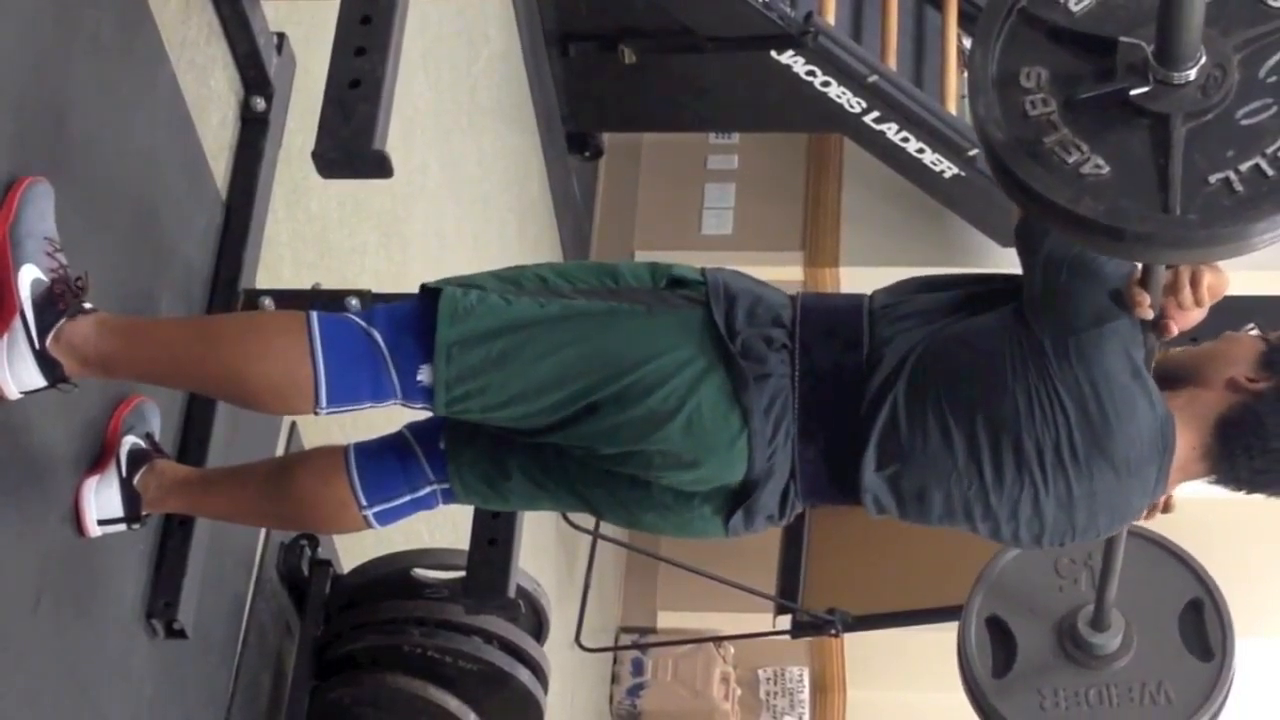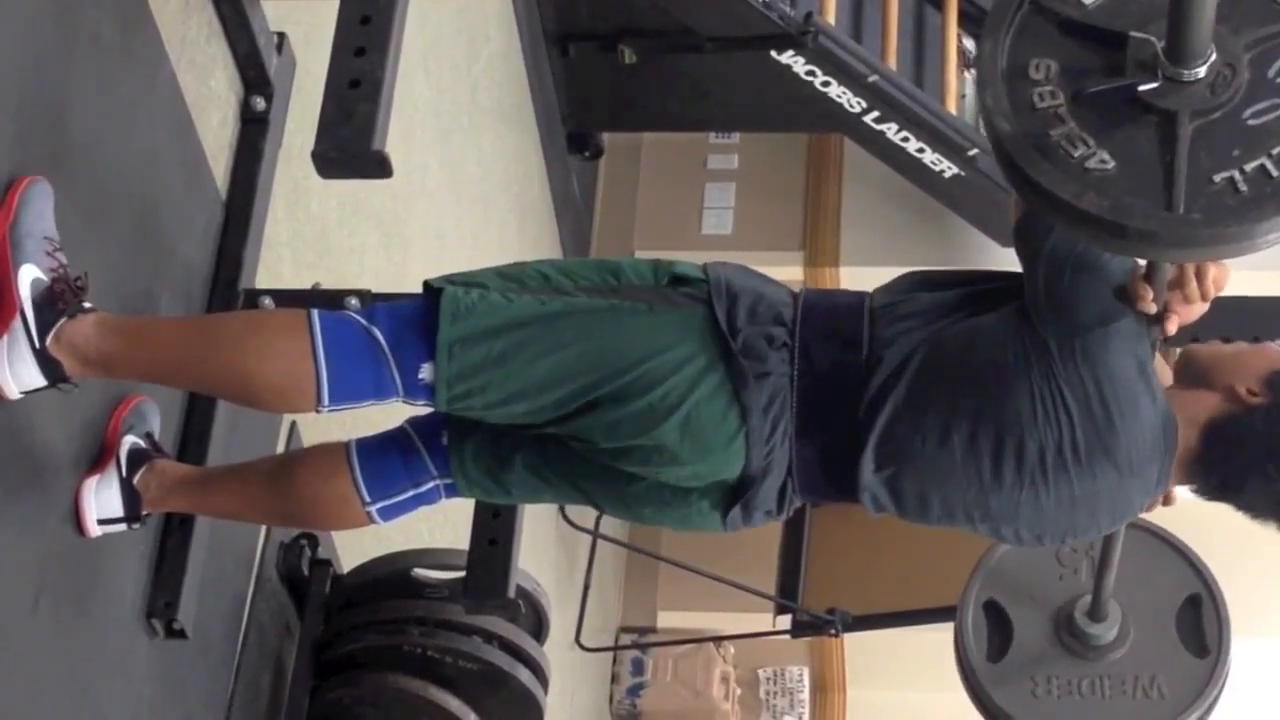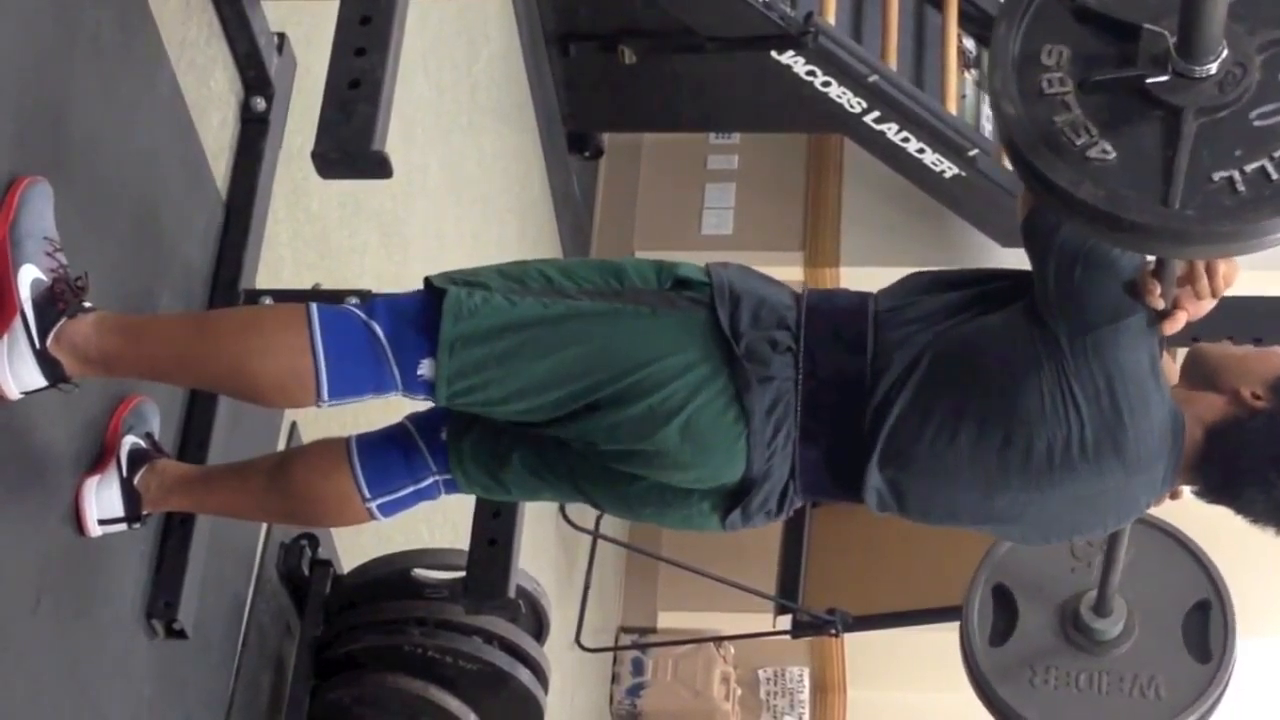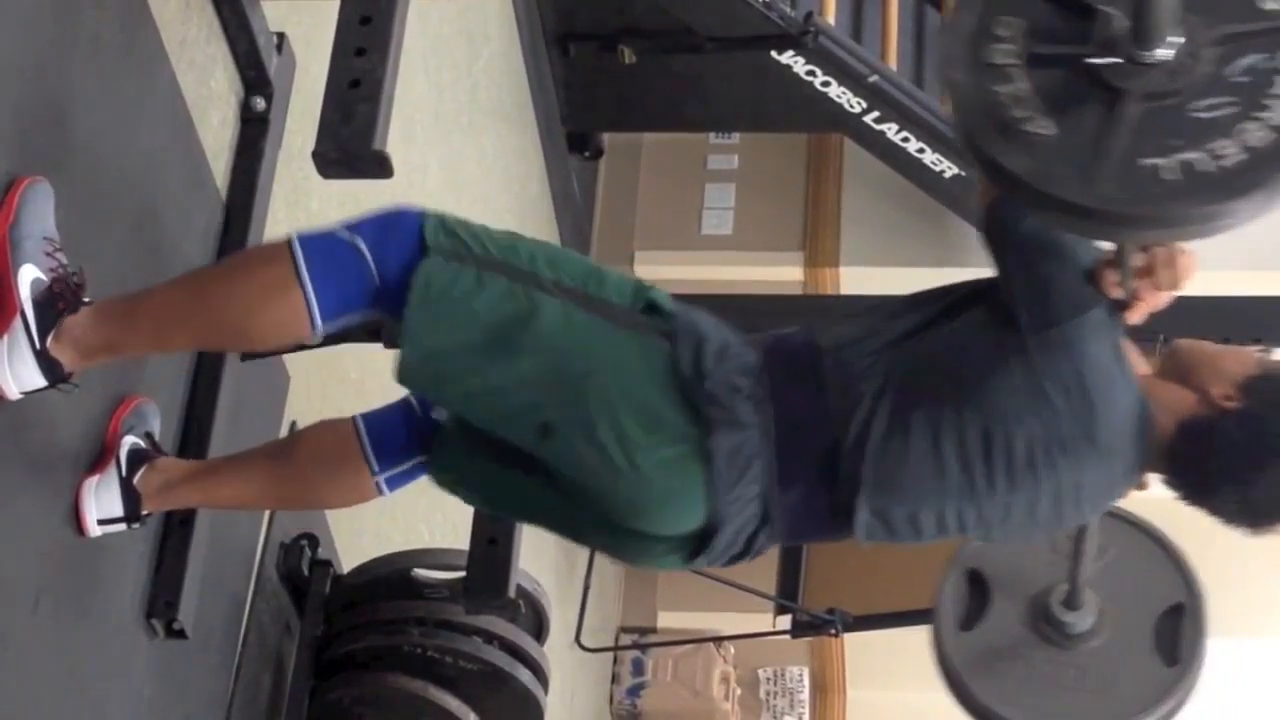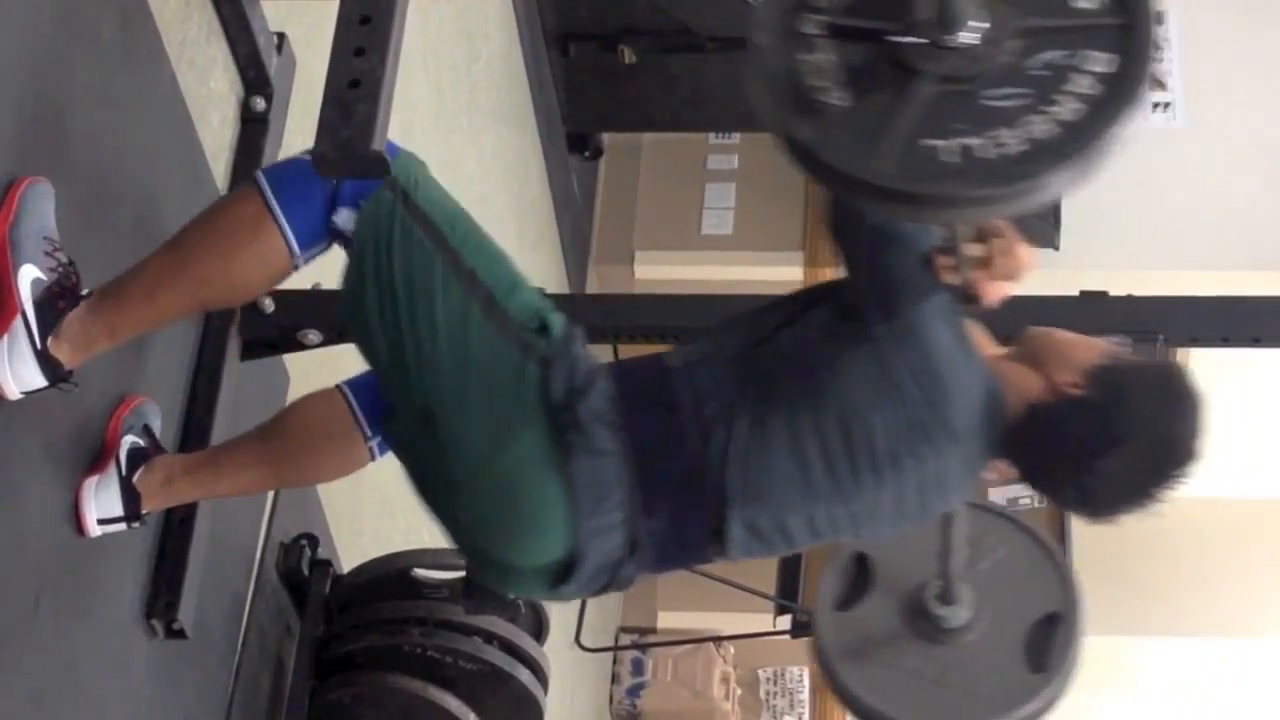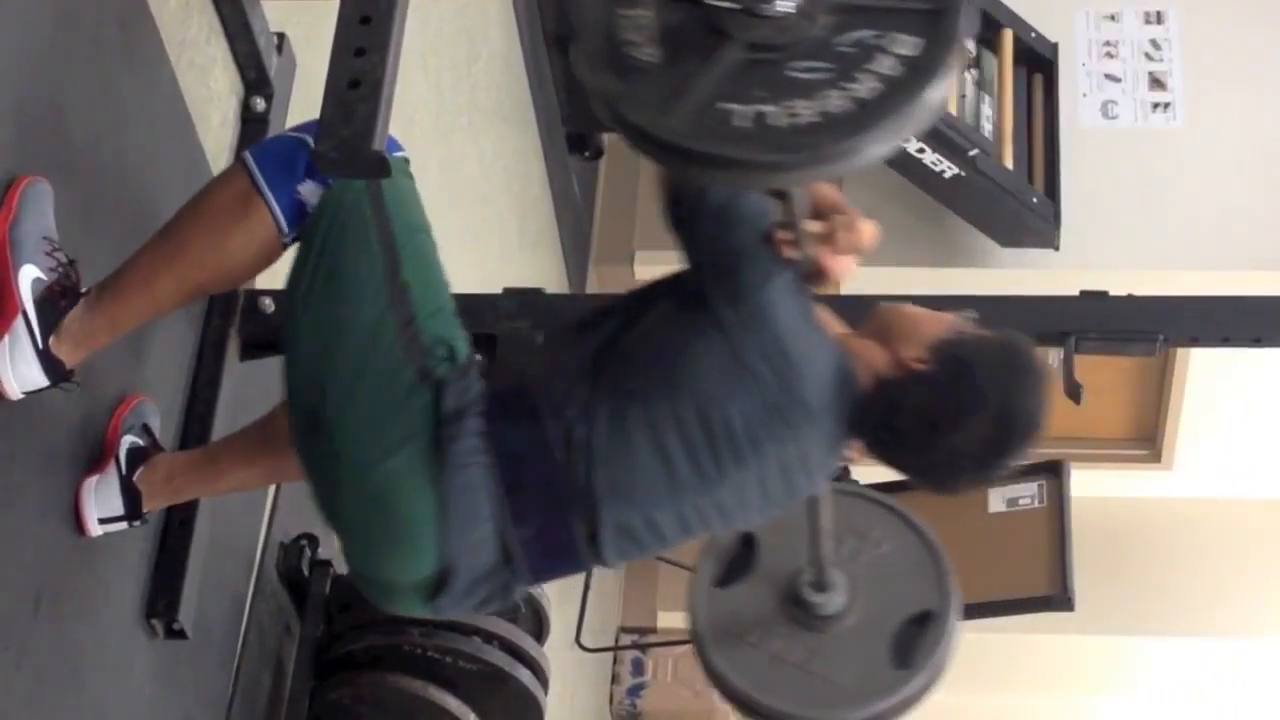
dt=0.3s
person 1, frame 1
left shoulder: (1099, 375)
right shoulder: (1113, 497)
left wrist: (1136, 294)
right hip: (736, 480)
left knee: (366, 355)
right knee: (406, 472)
right ankle: (152, 483)
person 1, frame 2
left shoulder: (1105, 373)
right shoulder: (1112, 493)
left elbow: (1051, 212)
left wrist: (1141, 295)
right wrist: (1154, 297)
right hip: (735, 471)
left knee: (372, 351)
right knee: (426, 463)
right ankle: (154, 482)
person 1, frame 3
left shoulder: (1110, 377)
right shoulder: (1119, 487)
left elbow: (1056, 211)
left wrist: (1146, 298)
right wrist: (1165, 303)
right hip: (742, 470)
left knee: (379, 341)
right knee: (422, 456)
right ankle: (154, 482)
person 1, frame 4
left shoulder: (1079, 364)
right shoulder: (1095, 467)
left elbow: (1017, 206)
left wrist: (1112, 291)
right wrist: (1136, 292)
left hip: (699, 421)
right hip: (713, 508)
left knee: (392, 254)
right knee: (422, 430)
right ankle: (159, 483)
person 1, frame 5
left shoulder: (926, 358)
right shoulder: (950, 470)
left elbow: (862, 197)
left wrist: (956, 280)
right wrist: (964, 277)
left hip: (545, 472)
right hip: (566, 542)
left knee: (360, 173)
right knee: (394, 389)
right ankle: (154, 481)
person 1, frame 6
left shoulder: (779, 336)
right shoulder: (811, 451)
left elbow: (696, 177)
right wrist: (818, 242)
left hip: (419, 478)
right hip: (453, 561)
right knee: (358, 391)
right ankle: (151, 481)
